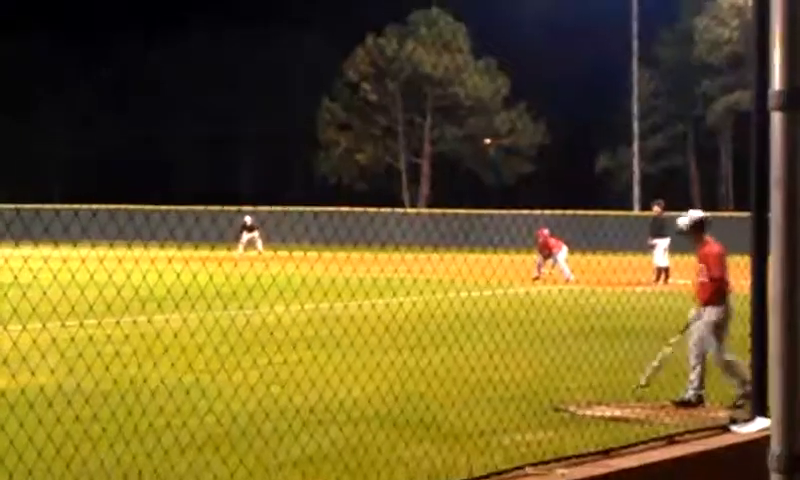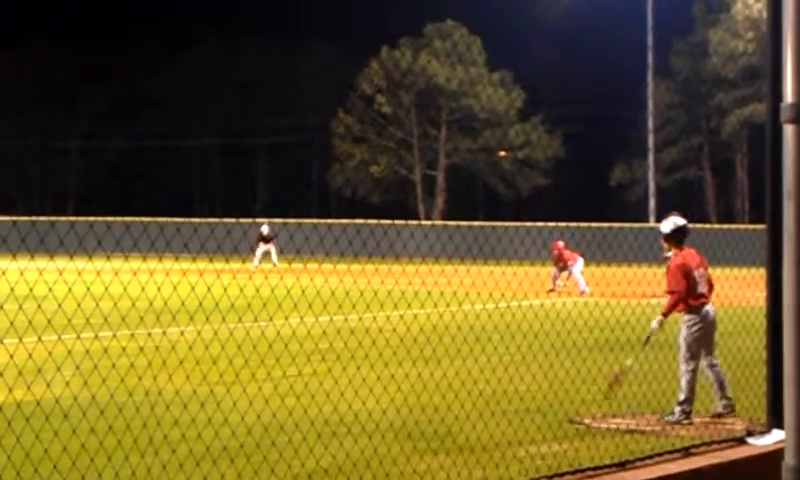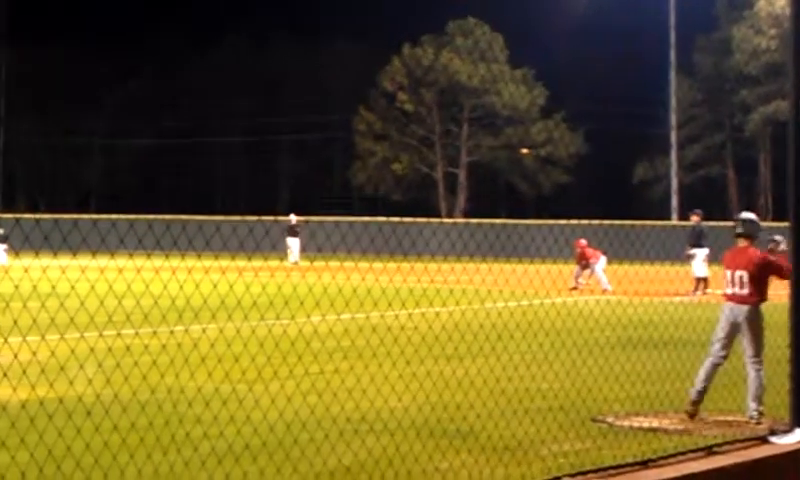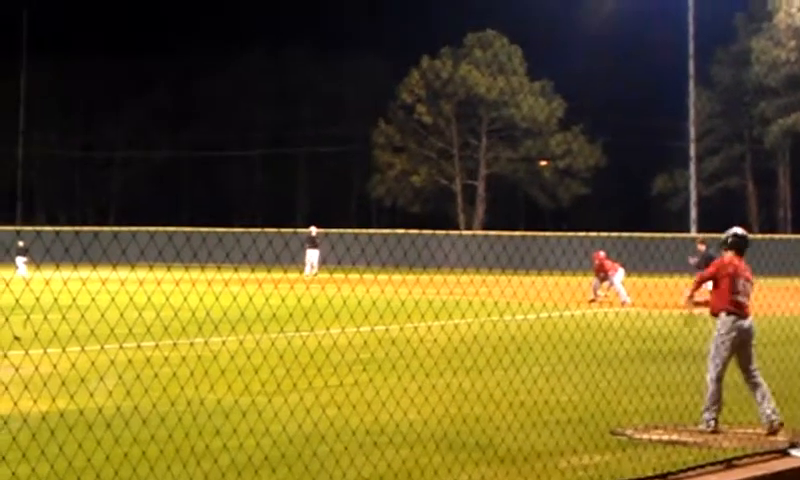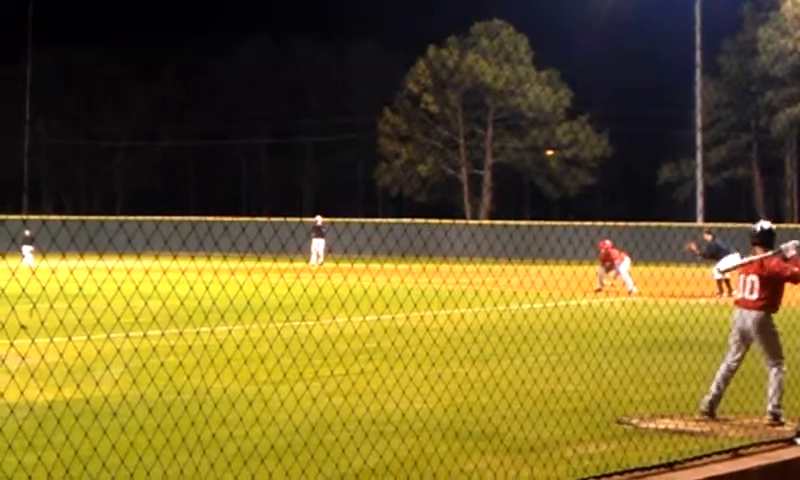
dt=1s
person 1, frame 1
left shoulder: (712, 250)
right shoulder: (703, 249)
left elbow: (716, 283)
left wrist: (699, 307)
right wrist: (700, 306)
left hip: (716, 308)
right hip: (707, 307)
left knee: (718, 353)
right knee: (696, 349)
left ankle: (745, 389)
right ankle: (695, 394)
person 1, frame 2
left shoulder: (676, 263)
right shoulder: (697, 255)
left elbow: (678, 295)
right elbow: (709, 285)
left wrist: (662, 316)
left hip: (693, 316)
right hip: (708, 310)
left knee: (688, 364)
right knee: (710, 359)
left ankle: (683, 412)
right ankle: (725, 403)
person 1, frame 3
left shoulder: (728, 255)
right shoulder: (760, 258)
right elbow: (786, 272)
left wrist: (770, 252)
right wrist: (781, 252)
left hip: (729, 309)
right hip: (750, 311)
left knee: (715, 356)
right knee: (754, 362)
left ankle: (695, 398)
right ankle: (755, 412)
person 1, frame 4
left shoulder: (723, 263)
right shoulder: (746, 271)
left elbow: (701, 278)
left wrist: (690, 293)
right wrist: (703, 302)
left hip: (728, 323)
right hip: (745, 323)
left knee: (715, 373)
right knee: (751, 373)
left ankle: (710, 421)
right ankle: (771, 416)
person 1, frame 5
left shoulder: (744, 263)
right shoulder: (774, 264)
left wrist: (783, 256)
left hip: (740, 316)
right hip: (760, 318)
left knee: (730, 362)
right knee: (776, 365)
left ankle: (709, 405)
right ankle: (774, 413)
